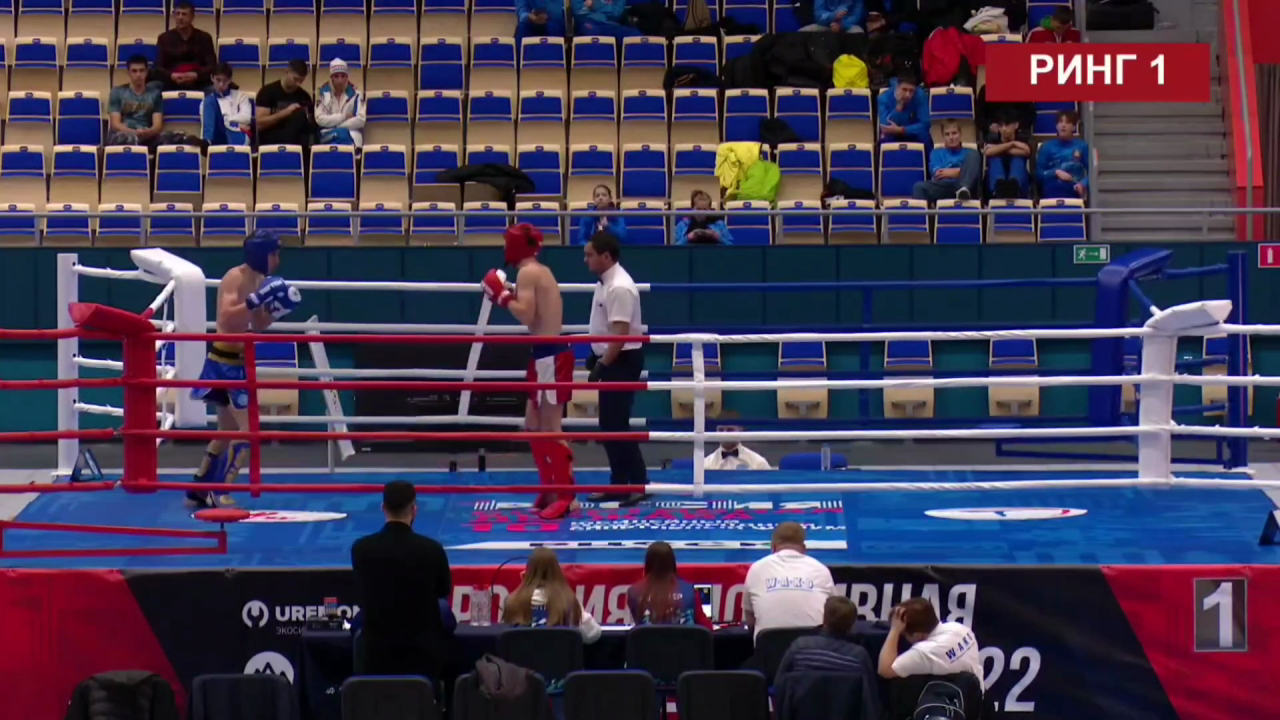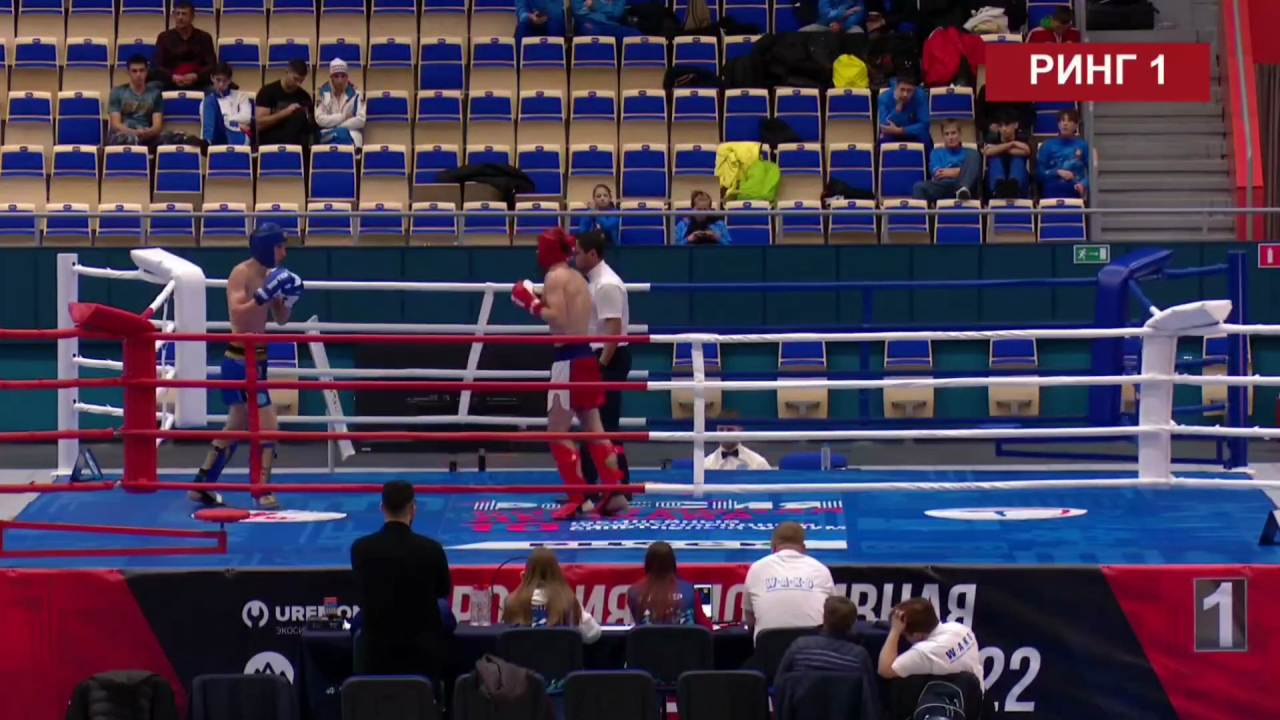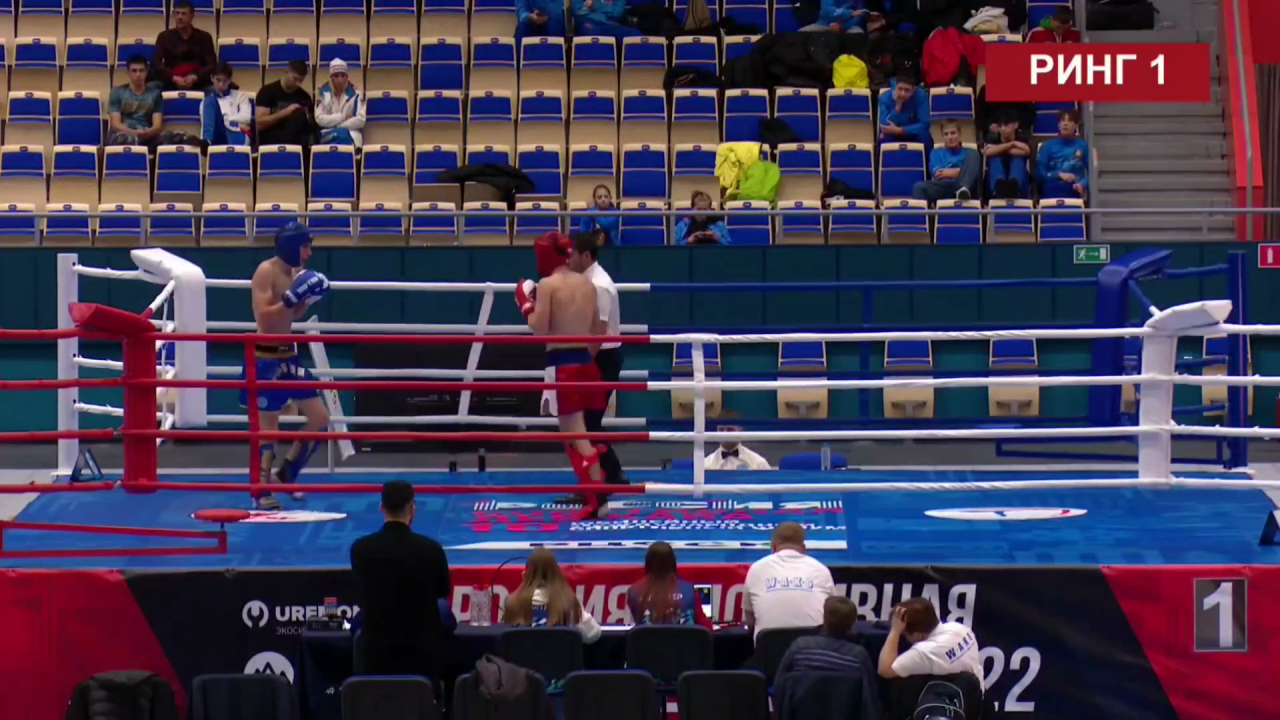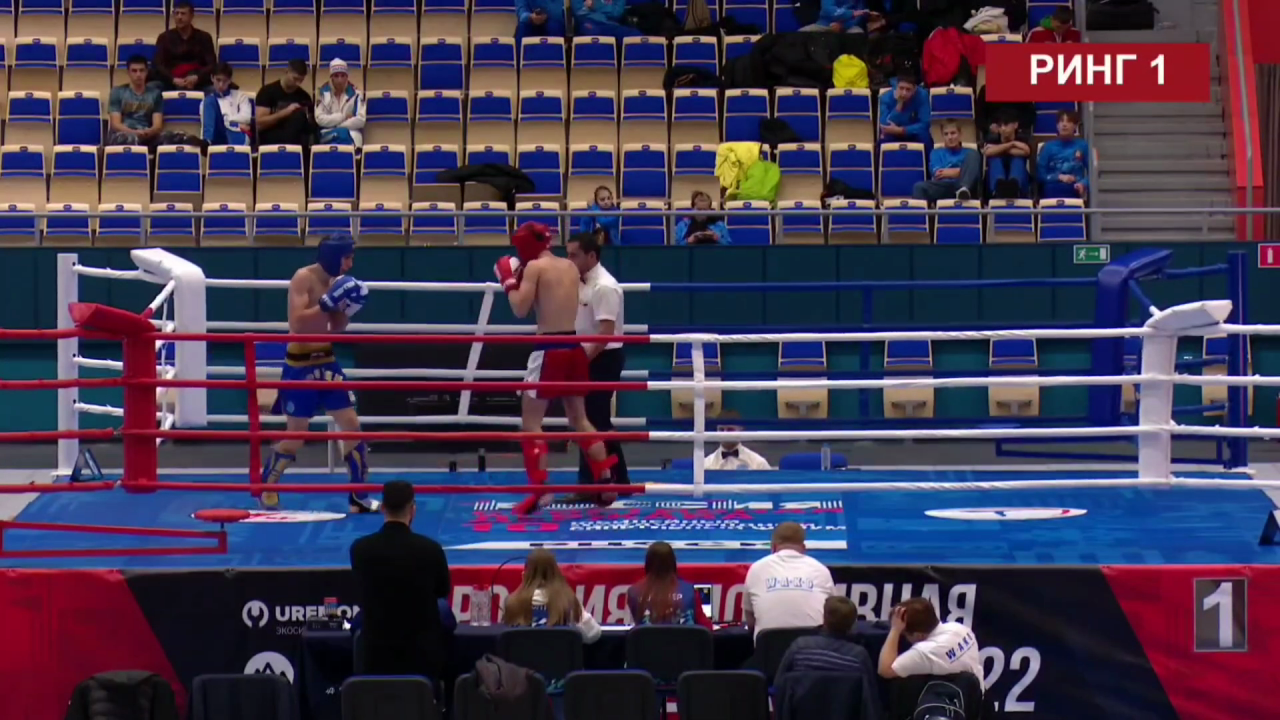
dt=0.3s
person 1, frame 1
left shoulder: (527, 273)
right shoulder: (543, 272)
left elbow: (526, 315)
left wrist: (502, 295)
right wrist: (510, 295)
left hip: (548, 356)
right hip: (554, 351)
left knee: (548, 430)
right knee: (537, 423)
left ankle: (564, 498)
right ankle: (554, 492)
person 1, frame 2
left shoulder: (554, 277)
right shoulder: (577, 277)
left elbow: (558, 318)
left wrist: (533, 305)
right wrist: (542, 303)
left hip: (570, 359)
right hip: (584, 357)
left knee: (557, 433)
right knee: (593, 430)
left ankle: (578, 498)
right ankle: (614, 491)
person 1, frame 3
left shoulder: (547, 285)
right shoulder: (587, 283)
left elbow: (539, 328)
left wrist: (527, 306)
left hip: (562, 364)
right hip: (585, 362)
left knee: (575, 436)
right knee: (577, 432)
left ankle: (596, 499)
right ankle: (597, 492)
person 1, frame 4
left shoulder: (534, 267)
right shoulder: (570, 267)
left elbow: (519, 309)
left wrist: (509, 281)
left hip: (549, 351)
right hip: (573, 348)
left knee: (530, 423)
right knee: (579, 419)
left ankle: (539, 490)
right ankle: (605, 482)
person 2, frame 1
left shoulder: (261, 281)
right shoulder: (235, 278)
left elbow: (260, 328)
right elbow: (225, 317)
left wrist: (277, 309)
right wrist: (256, 300)
left hip: (238, 361)
right hip: (226, 361)
left knee: (228, 431)
right knee: (248, 429)
left ankle: (198, 491)
right ankle: (220, 492)
person 2, frame 2
left shoulder: (272, 273)
right shoulder: (242, 273)
left elbow: (282, 320)
right elbow: (235, 314)
left wrist: (287, 299)
right wrist: (264, 294)
left hip: (257, 356)
right hip: (241, 358)
left knee: (237, 428)
right knee: (268, 427)
left ankle: (202, 485)
right ankle: (262, 492)
person 2, frame 3
left shoulder: (297, 271)
right shoulder: (266, 271)
right elbow: (263, 316)
left wrist: (308, 298)
right wrist: (293, 296)
left hip: (288, 355)
right hip: (267, 358)
left knee: (320, 419)
right knee: (268, 429)
left ankle: (285, 474)
right ankle: (260, 492)
person 2, frame 4
left shoulder: (333, 280)
right shoulder: (303, 277)
right elbow: (297, 321)
left wrist: (349, 307)
right wrist: (329, 301)
left hip: (326, 362)
right hip: (300, 364)
left knee: (352, 427)
right knee: (294, 438)
left ankle: (359, 497)
right ankle: (267, 486)
person 3, frame 1
left shoulder: (619, 287)
right shoulder: (605, 283)
left elbow: (621, 333)
left wrist: (603, 365)
right wrist: (595, 355)
left hip: (622, 361)
right hip: (611, 361)
left knee: (616, 425)
right knee: (609, 424)
left ankle: (638, 483)
right ankle: (620, 483)
person 3, frame 2
left shoulder: (607, 284)
right shoulder: (593, 281)
left elbow: (614, 330)
left wrist: (602, 365)
left hip: (610, 360)
right hip: (601, 358)
left knee: (599, 424)
right knee: (602, 422)
left ankle: (590, 483)
right ankle: (617, 483)
person 3, frame 3
left shoulder: (597, 286)
right shoulder: (586, 282)
left elbow: (598, 333)
left wrist: (582, 365)
right wrist: (581, 360)
left hip: (602, 359)
right hip: (595, 360)
left knee: (586, 424)
right knee: (589, 422)
left ankle: (592, 486)
right ankle: (612, 476)
person 3, frame 4
left shoulder: (604, 287)
right shoulder: (583, 284)
left elbow: (606, 332)
left hip: (604, 360)
right hip: (593, 360)
left knee: (593, 422)
right knee: (597, 422)
left ankle: (589, 484)
right ankle: (617, 479)
person 4, frame 1
left shoulder: (361, 548)
right shoulder: (432, 549)
left elbow: (364, 593)
right elbow: (444, 591)
left hip: (377, 649)
right hip: (422, 649)
person 4, frame 2
left shoulder: (360, 549)
right shoulder: (431, 549)
left elbow: (363, 593)
right elbow: (444, 591)
left hip: (377, 649)
right hip: (422, 649)
person 4, frame 3
left shoulder: (360, 549)
right shoulder: (431, 549)
left elbow: (363, 594)
right elbow: (444, 591)
left hip: (376, 649)
right hip: (422, 649)
person 4, frame 4
left shoulder: (360, 548)
right shoulder: (431, 549)
left elbow: (363, 595)
right elbow: (444, 591)
left hip: (377, 649)
right hip: (422, 649)
